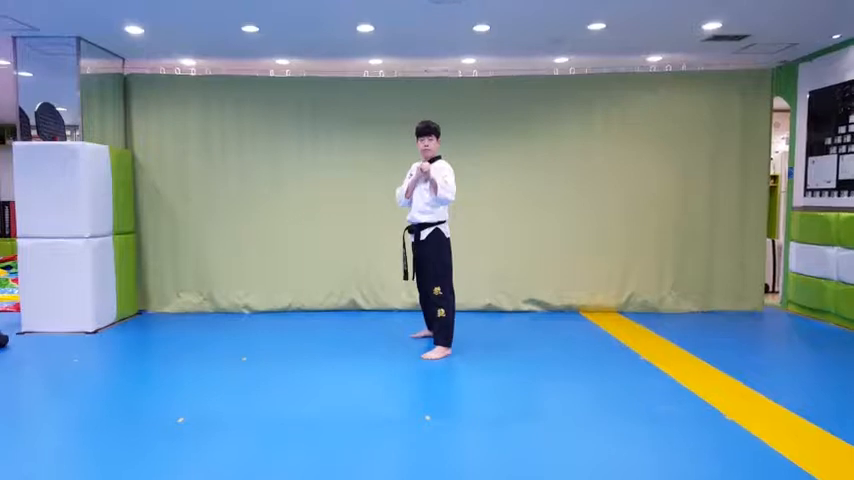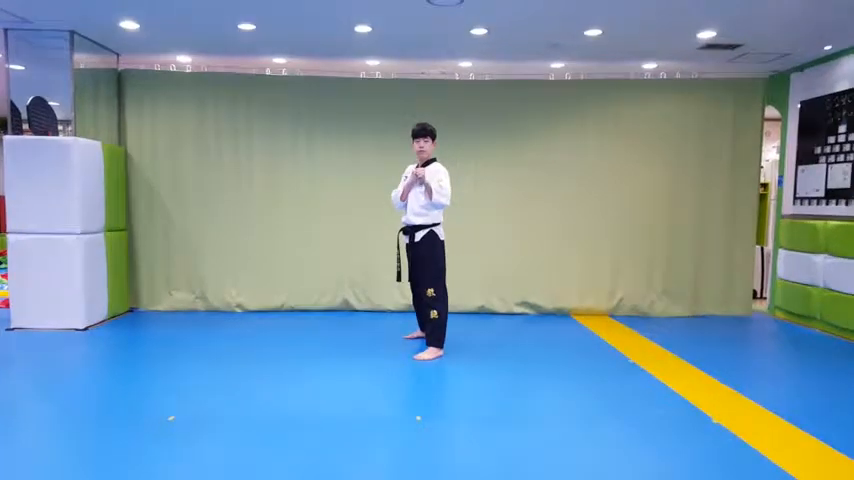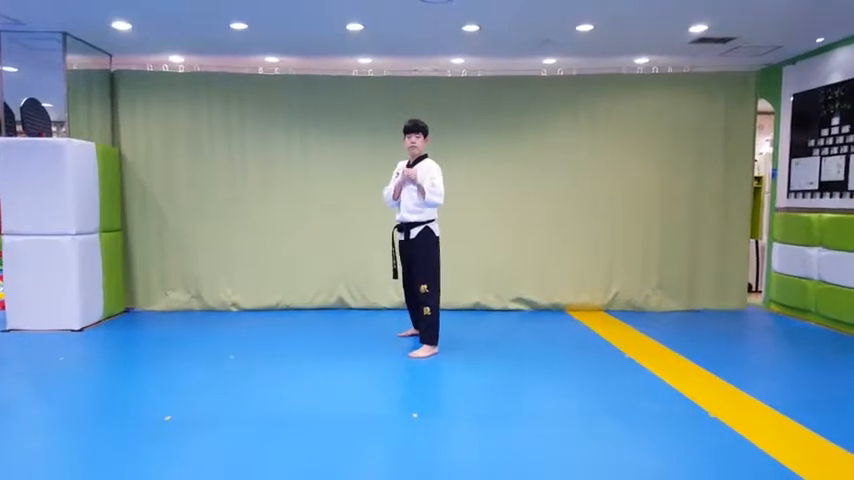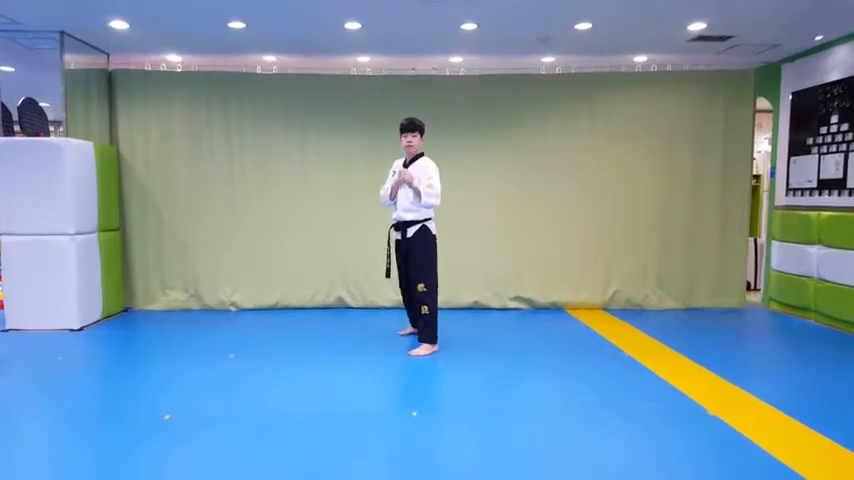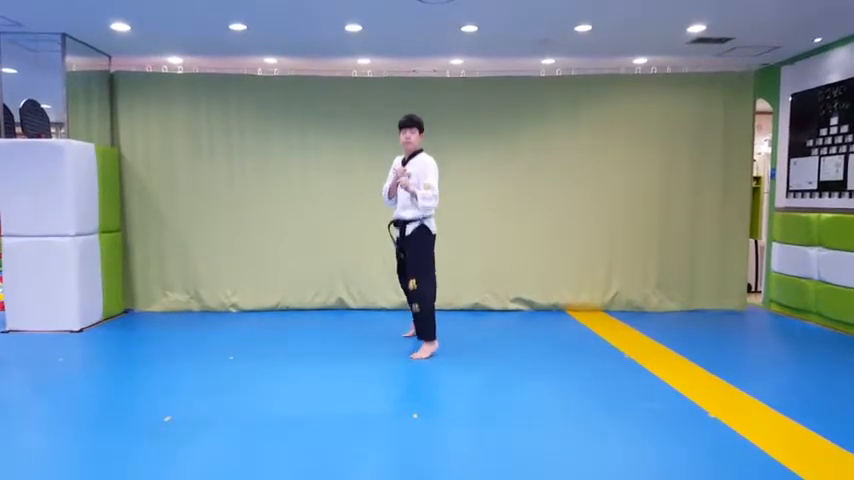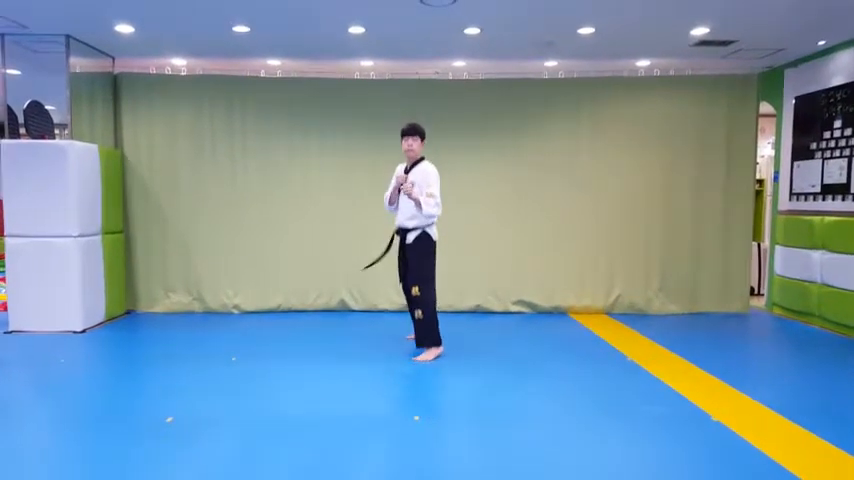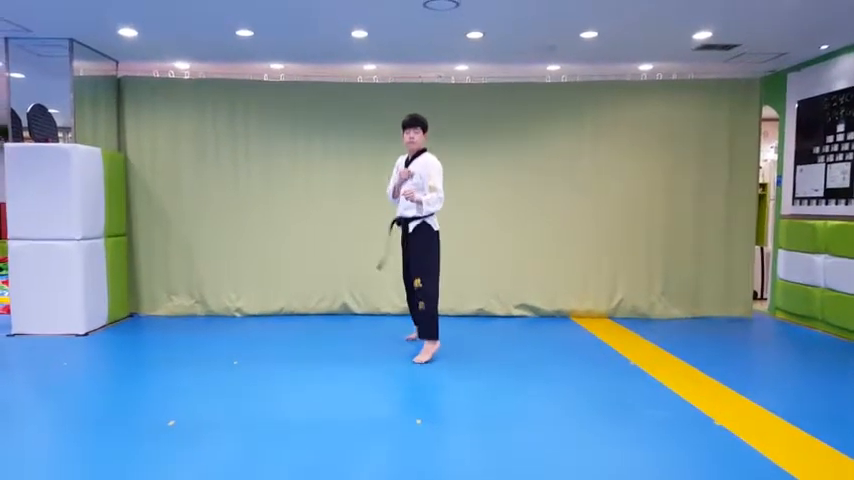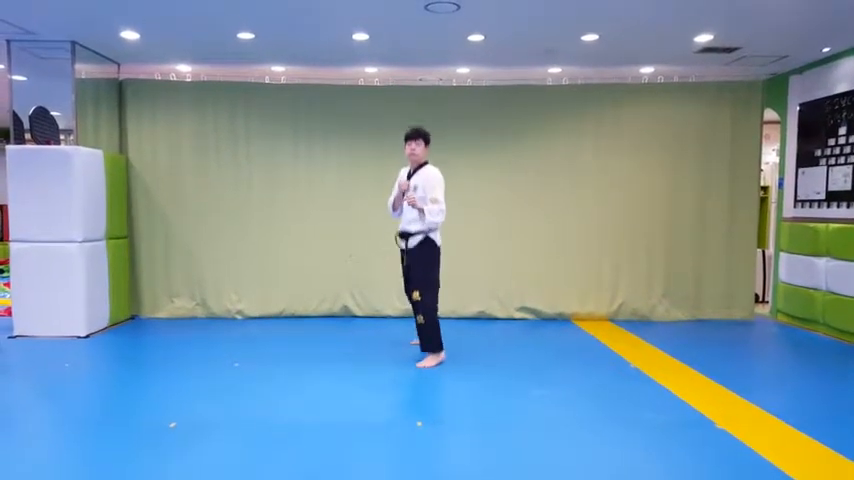
dt=0.5s
person 1, frame 1
left shoulder: (443, 167)
right shoulder: (414, 168)
left elbow: (447, 196)
right elbow: (402, 200)
left wrist: (431, 176)
right wrist: (416, 179)
left hip: (436, 233)
right hip: (418, 234)
left knee: (440, 286)
right knee: (424, 283)
left ankle: (444, 344)
right ankle: (433, 327)
person 1, frame 2
left shoulder: (438, 170)
right shoulder: (410, 171)
left elbow: (442, 201)
right elbow: (398, 202)
left wrist: (426, 181)
right wrist: (410, 183)
left hip: (430, 235)
right hip: (412, 235)
left knee: (433, 288)
right knee: (417, 285)
left ankle: (436, 345)
right ankle: (424, 328)
person 1, frame 3
left shoulder: (431, 167)
right shoulder: (401, 167)
left elbow: (436, 199)
right elbow: (389, 200)
left wrist: (417, 181)
right wrist: (401, 182)
left hip: (424, 232)
right hip: (404, 232)
left knee: (426, 285)
right knee: (410, 282)
left ankle: (430, 343)
right ankle: (419, 325)
person 1, frame 4
left shoulder: (427, 166)
right shoulder: (397, 166)
left elbow: (433, 199)
right elbow: (386, 200)
left wrist: (413, 184)
right wrist: (397, 183)
left hip: (421, 231)
right hip: (401, 231)
left knee: (423, 284)
right knee: (406, 282)
left ankle: (429, 341)
right ankle: (416, 323)
person 1, frame 5
left shoulder: (427, 163)
right shoulder: (398, 162)
left elbow: (431, 199)
right elbow: (388, 198)
left wrist: (410, 188)
right wrist: (395, 182)
left hip: (420, 229)
right hip: (403, 228)
left knee: (420, 282)
right knee: (407, 280)
left ankle: (430, 340)
right ankle: (419, 324)
person 1, frame 6
left shoulder: (428, 171)
right shoulder: (400, 170)
left elbow: (435, 208)
right elbow: (390, 205)
left wrist: (416, 197)
right wrist: (396, 188)
left hip: (422, 236)
right hip: (405, 237)
left knee: (422, 289)
right knee: (409, 287)
left ankle: (433, 345)
right ankle: (421, 332)
person 1, frame 7
left shoulder: (430, 162)
right shoulder: (401, 162)
left elbow: (437, 200)
right elbow: (393, 198)
left wrist: (417, 198)
right wrist: (399, 181)
left hip: (425, 228)
right hip: (408, 228)
left knee: (425, 282)
right knee: (411, 280)
left ankle: (431, 340)
right ankle: (422, 328)
person 1, frame 8
left shoulder: (432, 175)
right shoulder: (404, 174)
left elbow: (439, 213)
right elbow: (394, 211)
left wrist: (420, 206)
right wrist: (399, 194)
left hip: (425, 242)
right hip: (408, 241)
left knee: (423, 294)
right knee: (414, 292)
left ankle: (436, 351)
right ankle: (426, 337)
